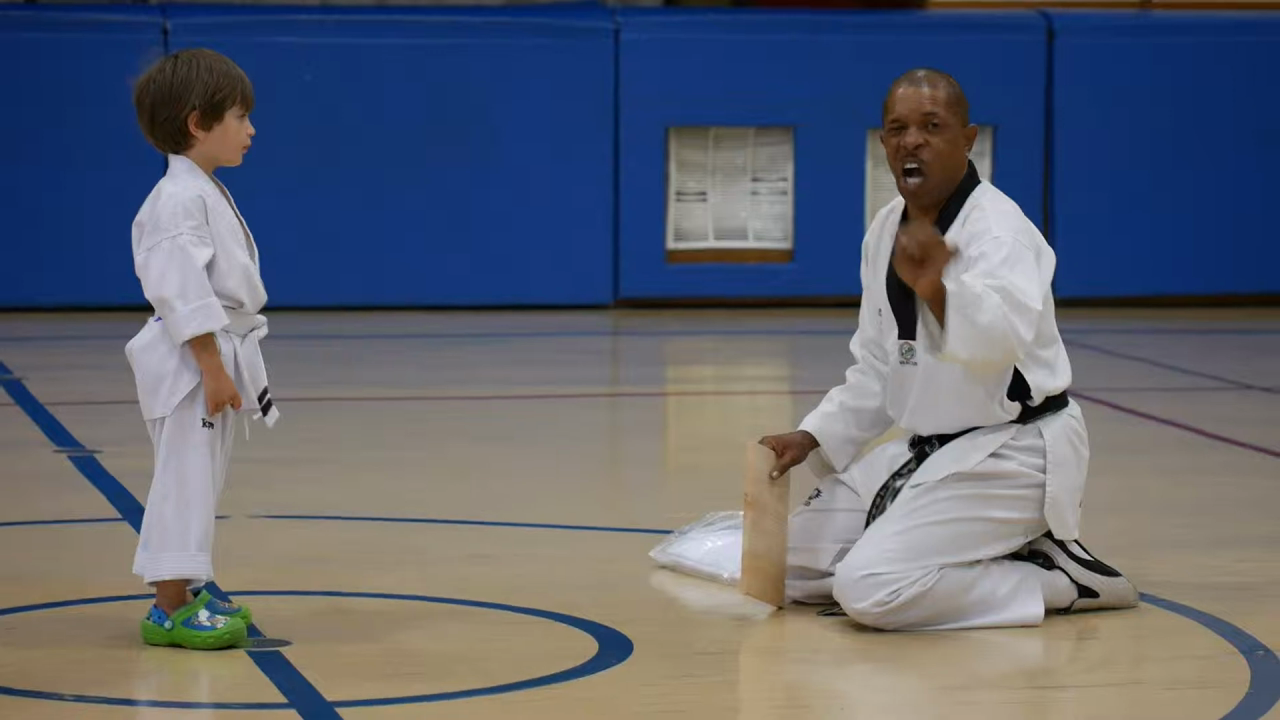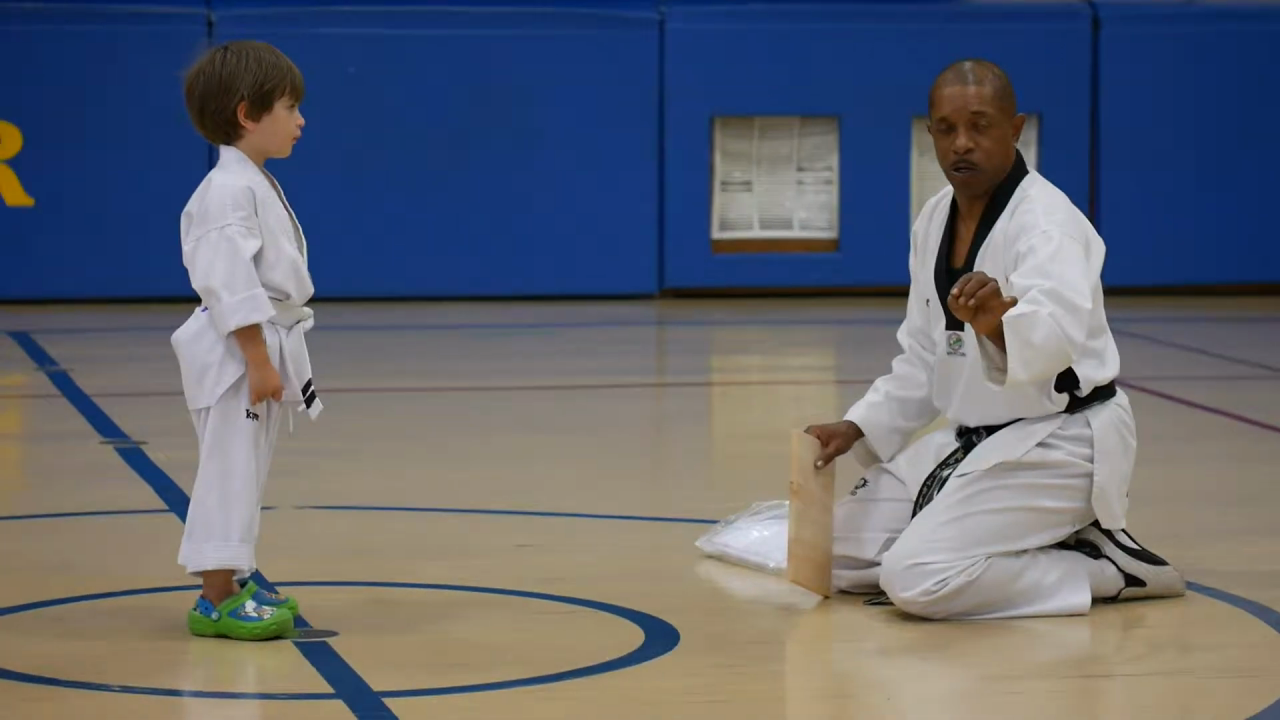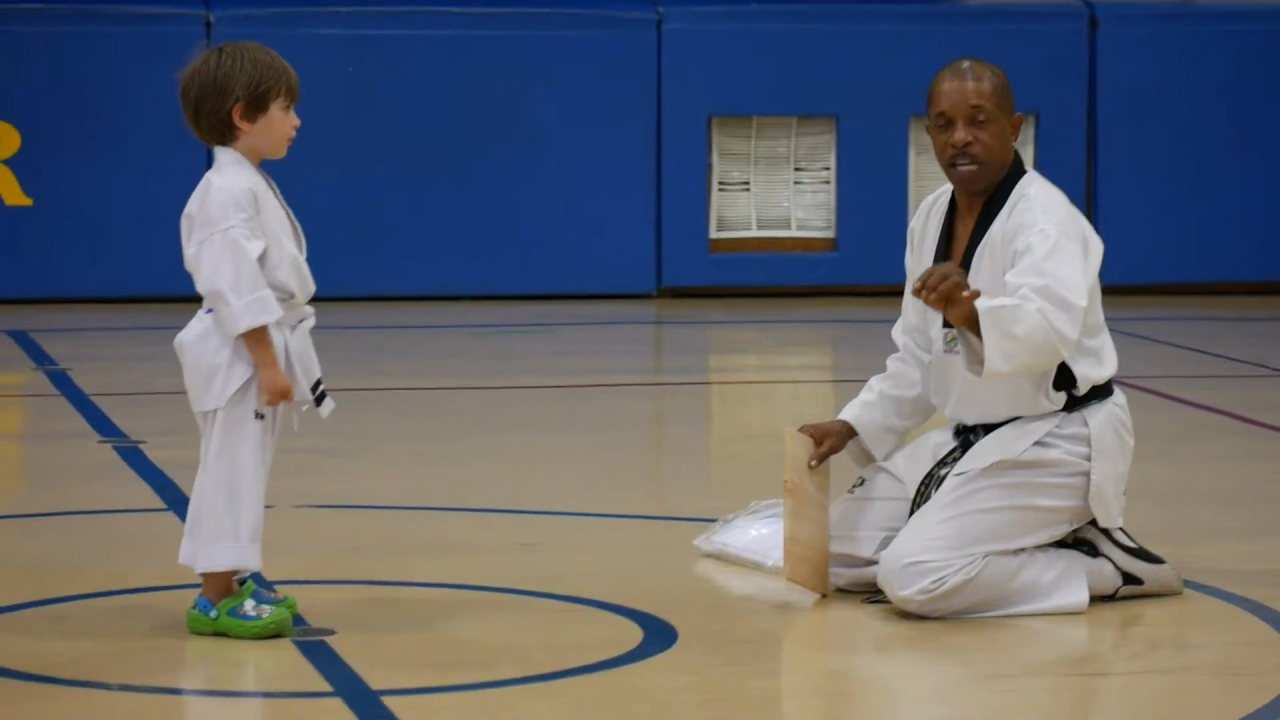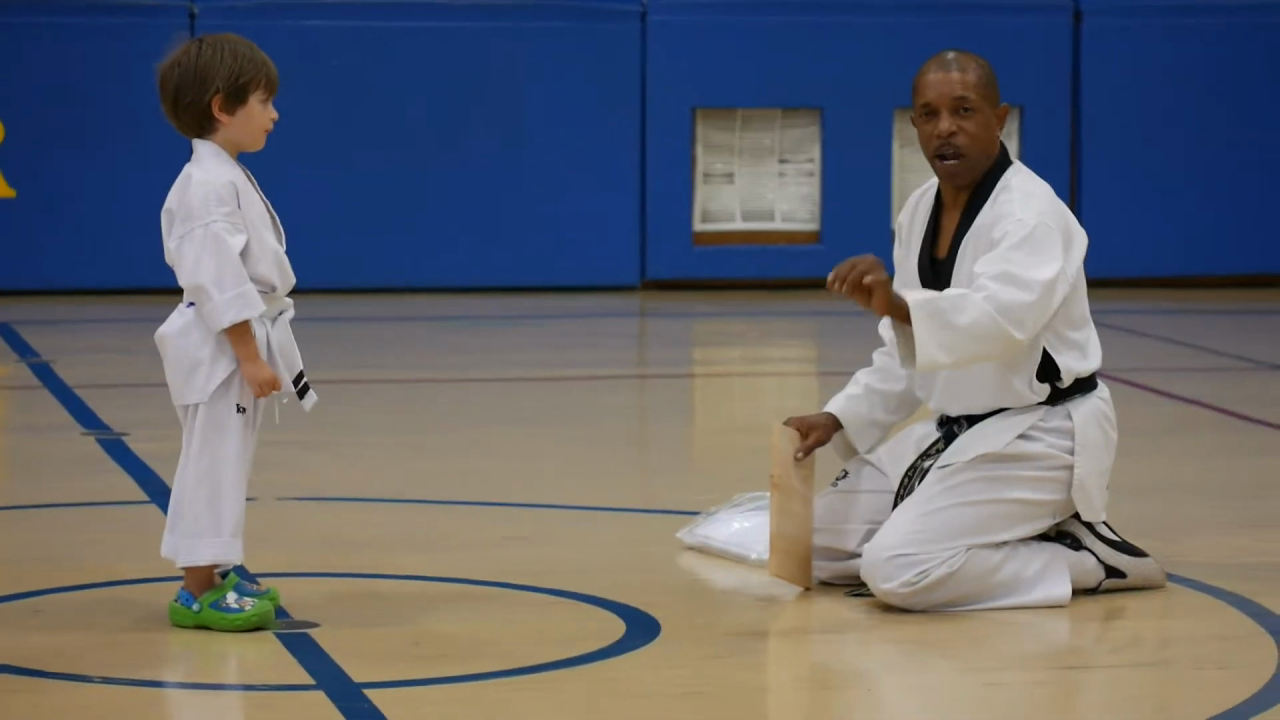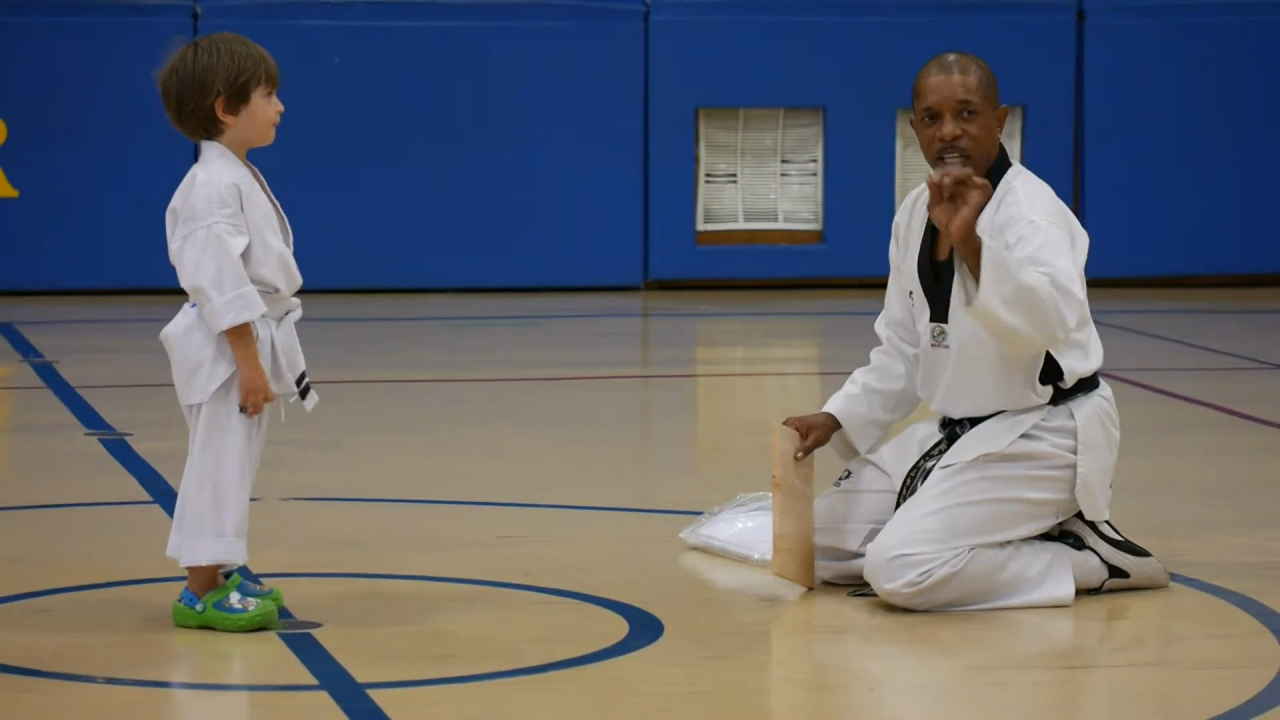
dt=0.5s
person 1, frame 1
left shoulder: (205, 193)
right shoulder: (180, 199)
right elbow: (182, 295)
right wrist: (212, 369)
left hip: (213, 361)
right hip: (191, 362)
left knee: (200, 477)
right knee: (185, 478)
left ankle: (187, 592)
right ankle: (170, 609)
person 1, frame 2
left shoulder: (257, 184)
right shoulder: (229, 189)
right elbow: (230, 285)
right wrist: (259, 360)
left hip: (261, 350)
right hip: (238, 351)
left knee: (247, 468)
right knee: (229, 469)
left ankle: (235, 580)
right ankle: (217, 598)
person 1, frame 3
left shoulder: (251, 184)
right shoulder: (229, 190)
right elbow: (233, 286)
right wrist: (266, 362)
left hip: (259, 353)
right hip: (239, 354)
left knee: (244, 468)
right knee: (231, 468)
left ankle: (234, 581)
right ankle: (216, 598)
person 1, frame 4
left shoulder: (227, 178)
right shoulder: (209, 184)
right elbow: (218, 281)
left wrist: (256, 353)
right wrist: (250, 356)
left hip: (241, 346)
right hip: (221, 346)
left knee: (227, 463)
right knee: (213, 463)
left ankle: (216, 574)
right ankle: (198, 592)
person 1, frame 5
left shoulder: (239, 177)
right shoulder: (214, 184)
right elbow: (219, 284)
right wrist: (248, 361)
left hip: (251, 344)
right hip: (227, 348)
left knee: (233, 462)
right knee: (217, 463)
left ankle: (222, 573)
right ankle: (201, 591)
person 2, frame 1
left shoulder: (998, 227)
right shoulder: (886, 227)
left elbow: (993, 345)
right elbow: (880, 369)
left wrist: (930, 286)
right wrist: (814, 437)
left hip: (1016, 452)
right hip: (931, 448)
left knee: (879, 597)
right knee: (796, 569)
left ankle: (1060, 576)
right ankle: (1011, 562)
person 2, frame 2
left shoulder: (1047, 222)
right shoulder: (934, 218)
left elbow: (1055, 336)
right elbow: (924, 358)
left wrist: (998, 321)
right wrist: (859, 427)
left hip: (1057, 443)
right hip: (971, 438)
left knee: (916, 580)
right knee: (843, 555)
left ankle: (1105, 566)
right ankle: (1054, 544)
person 2, frame 3
left shoulder: (1047, 220)
right shoulder: (934, 215)
left elbow: (1045, 332)
right elbow: (920, 355)
left wrist: (969, 310)
right wrist: (854, 426)
left hip: (1058, 441)
right hip: (976, 435)
left knee: (925, 585)
right knee: (840, 556)
left ankle: (1101, 564)
right ankle: (1051, 547)
person 2, frame 4
left shoulder: (1030, 212)
right shoulder: (920, 208)
left elbow: (1000, 320)
right elbow: (906, 350)
left wrist: (896, 305)
right wrist: (839, 419)
left hip: (1040, 436)
right hip: (957, 430)
left knee: (896, 571)
right knee: (825, 544)
left ankle: (1087, 558)
right ankle: (1033, 539)
person 2, frame 5
left shoulder: (1030, 210)
right shoulder: (915, 212)
left elbow: (1047, 316)
right elbow: (903, 347)
left wrist: (968, 245)
right wrist: (837, 418)
left hip: (1043, 435)
right hip: (956, 430)
left knee: (899, 572)
right knee: (827, 545)
left ankle: (1088, 558)
right ankle: (1025, 540)
